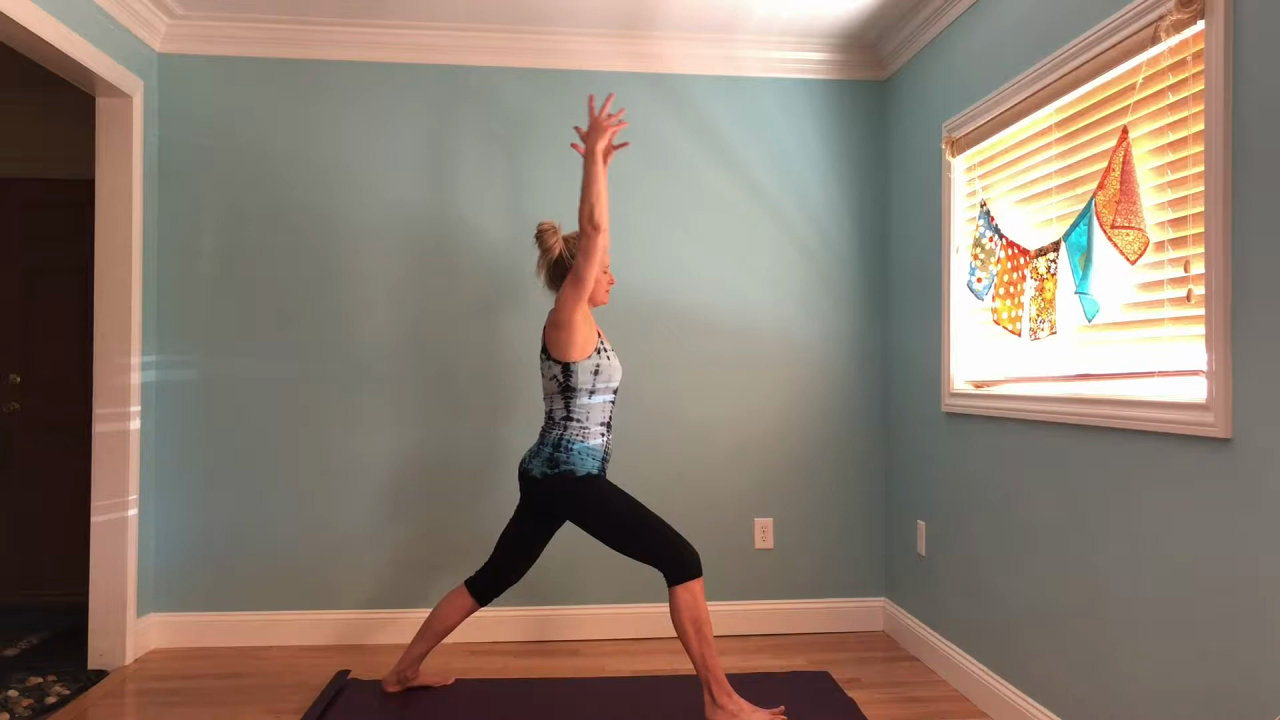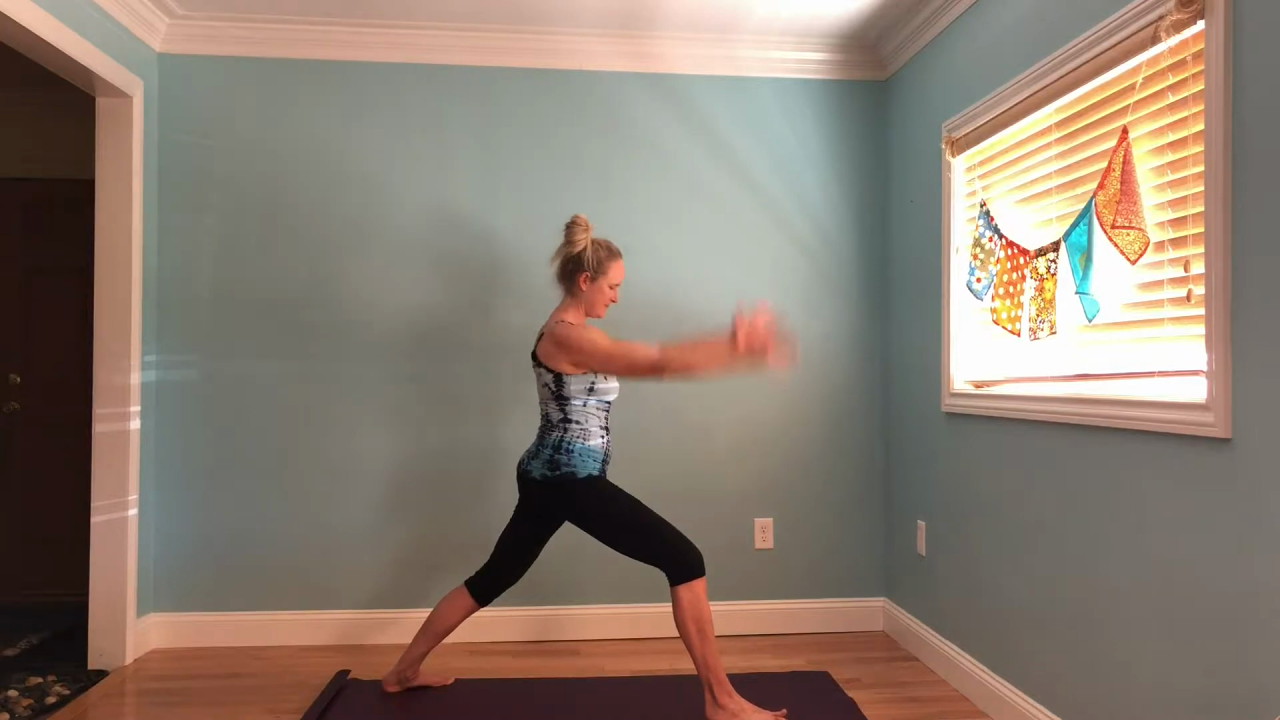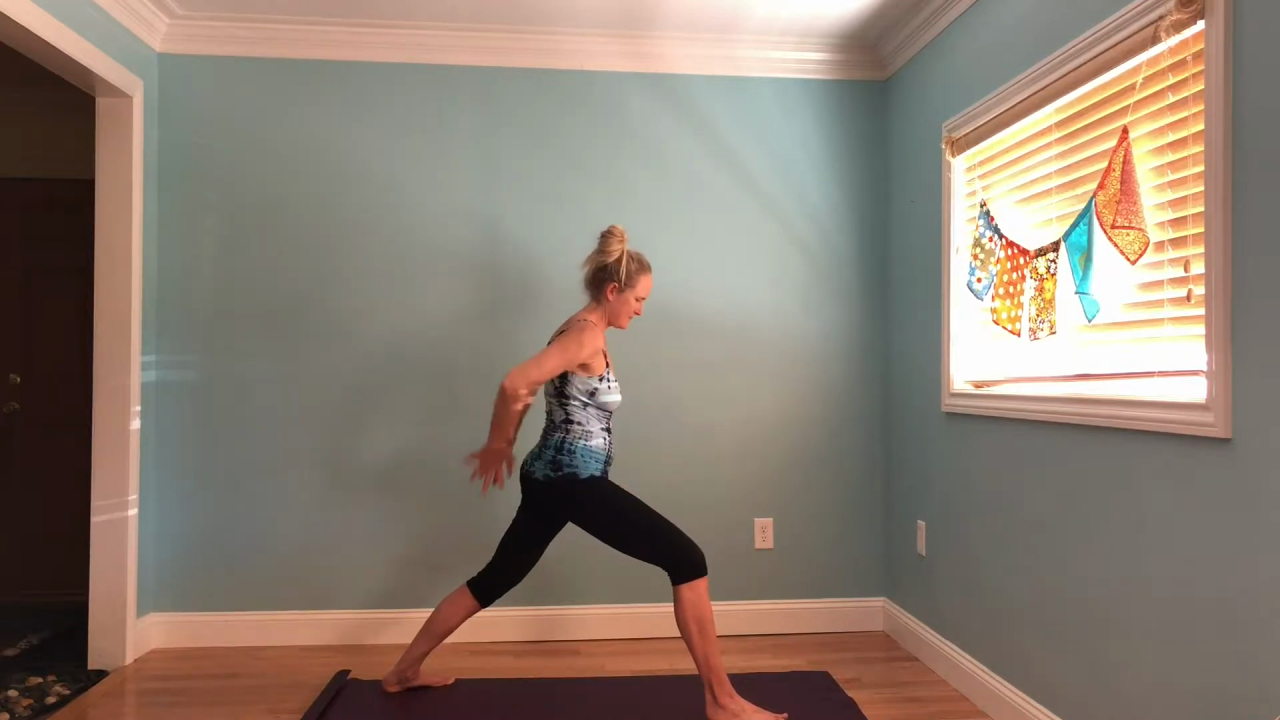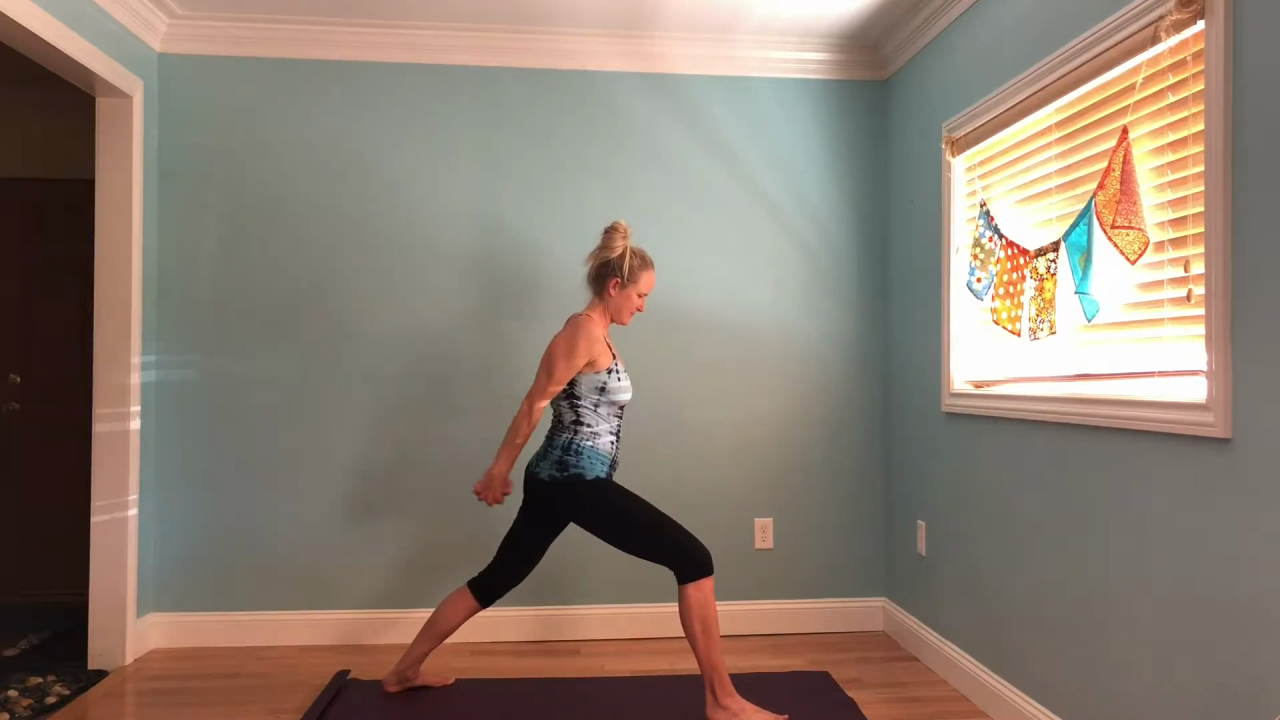
dt=0.7s
person 1, frame 1
left shoulder: (576, 323)
right shoulder: (567, 320)
left elbow: (591, 236)
right elbow: (594, 230)
left wrist: (597, 162)
right wrist: (593, 157)
left hip: (553, 474)
right hip: (569, 477)
left knee: (493, 577)
right knee: (682, 561)
left ankle: (404, 669)
person 1, frame 2
left shoulder: (574, 330)
right shoulder: (566, 335)
left elbow: (647, 356)
right elbow: (657, 364)
left wrist: (731, 341)
right wrist: (738, 351)
left hip: (551, 476)
right hip: (571, 478)
left knee: (492, 578)
right knee: (684, 562)
left ankle: (404, 670)
person 1, frame 3
left shoulder: (583, 332)
right shoulder: (587, 334)
left elbow: (524, 389)
right elbow: (514, 385)
left wrist: (499, 446)
right wrist: (497, 446)
left hip: (555, 475)
right hip: (573, 478)
left knee: (494, 578)
right knee: (686, 560)
left ankle: (404, 670)
person 1, frame 4
left shoulder: (592, 332)
right shoulder: (585, 331)
left elbow: (545, 403)
right elbow: (535, 403)
left wrist: (503, 470)
right wrist: (500, 469)
left hip: (558, 477)
right hip: (579, 480)
left knee: (496, 579)
right knee: (693, 560)
left ankle: (404, 670)
